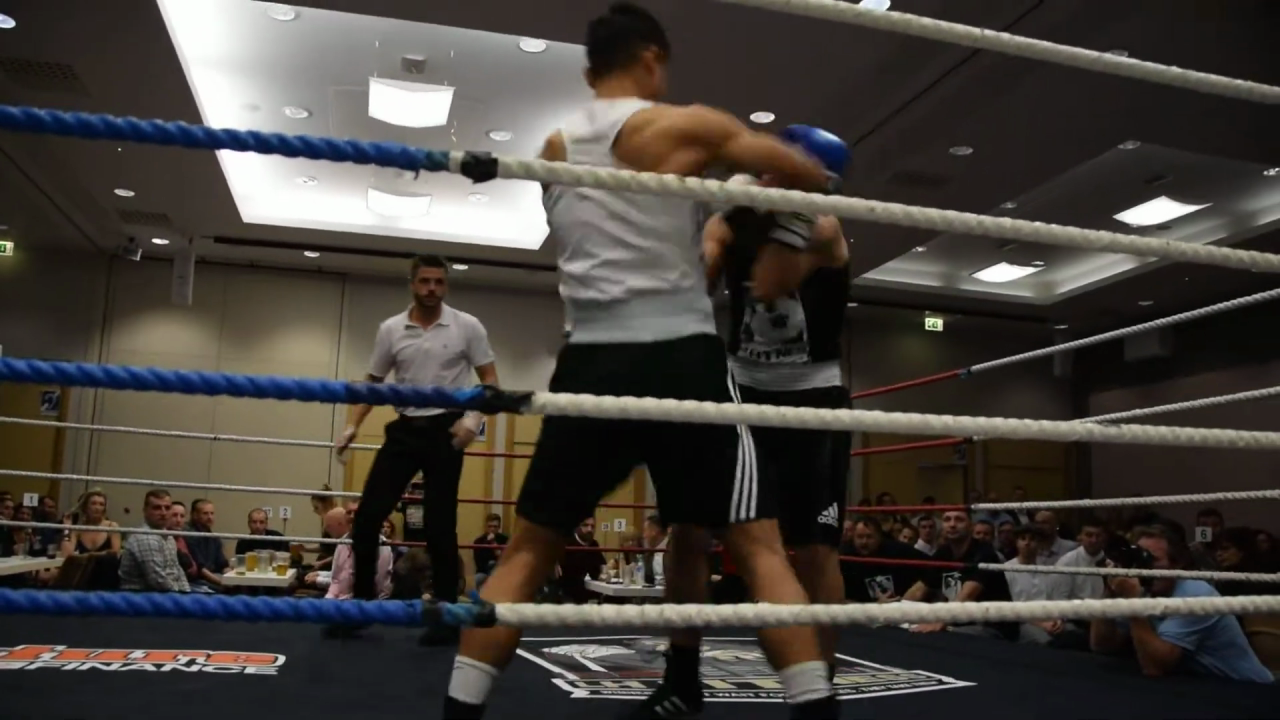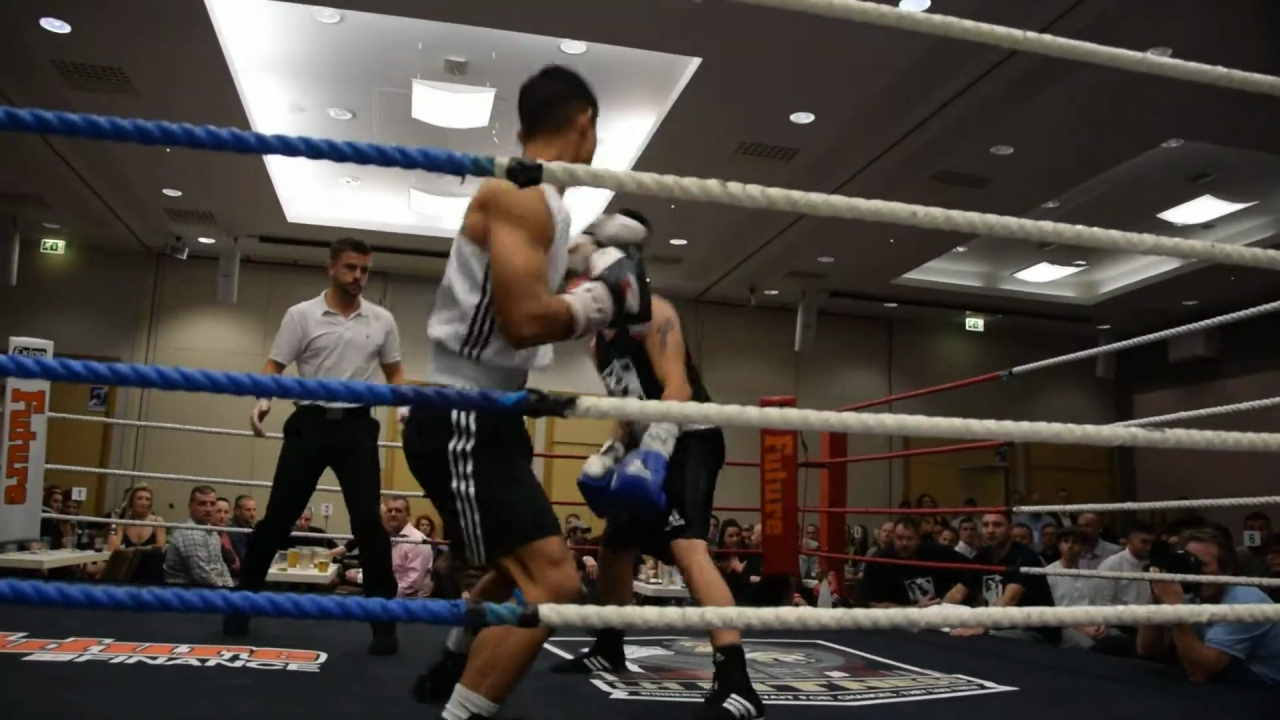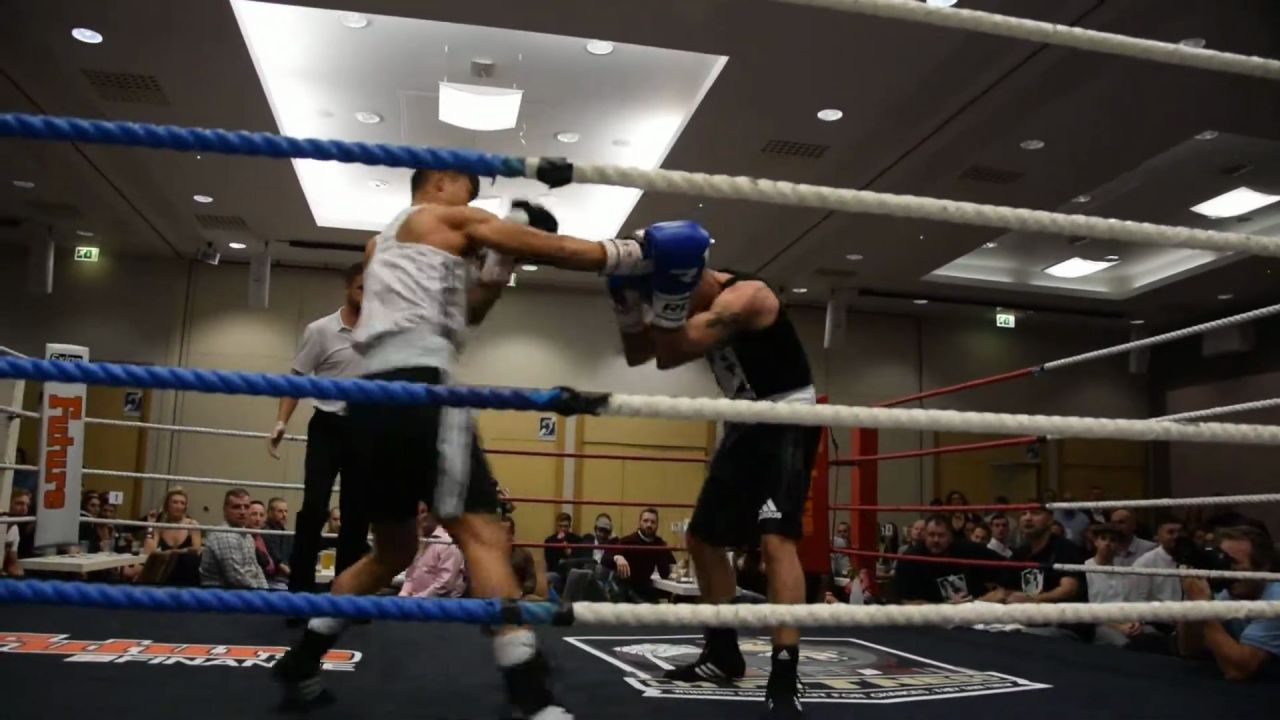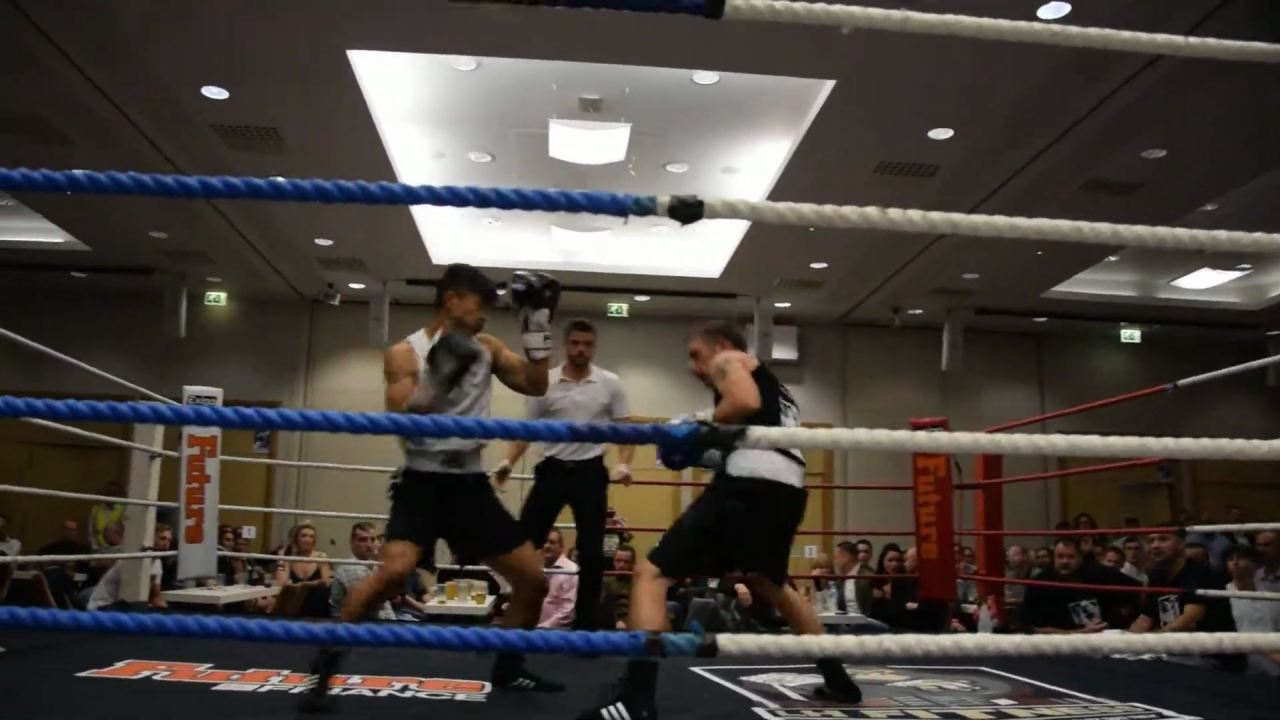
dt=1s
person 1, frame 1
left shoulder: (557, 147)
right shoulder: (682, 126)
right elbow: (811, 183)
left hip: (590, 369)
right hip: (680, 366)
left knee: (527, 555)
right knee: (761, 550)
person 1, frame 2
left shoulder: (520, 195)
right shoulder: (521, 194)
right elbow: (525, 320)
left wrist: (599, 244)
right wrist: (610, 295)
left hip: (484, 414)
right hip: (461, 418)
left knee: (524, 566)
right knee: (552, 581)
left ankle: (452, 667)
person 1, frame 3
left shoulder: (386, 241)
right shoulder: (451, 217)
right elbow: (547, 247)
left wrist: (503, 256)
right wrist: (631, 253)
left hip: (369, 403)
right hip: (416, 392)
left knee: (395, 549)
right knee: (484, 537)
left ankle: (301, 664)
person 1, frame 4
left shoulder: (486, 348)
right shoulder: (404, 353)
left elbow: (537, 386)
right elbow: (400, 416)
left wrist: (538, 316)
right wrist: (436, 381)
left hip: (472, 484)
right hip: (422, 484)
left knee: (533, 579)
right knee: (392, 572)
left ankle: (507, 668)
right ankle: (324, 669)
person 2, frame 1
left shoulder: (817, 221)
right shoulder: (727, 223)
left elbow: (787, 280)
left hip: (811, 398)
right hip: (745, 395)
left knee: (812, 546)
person 2, frame 2
left shoulder: (650, 313)
right shoulder: (600, 340)
left elbow: (679, 389)
left wrist: (650, 453)
right wrist: (608, 459)
left hip: (690, 441)
right hip: (648, 450)
left knee: (686, 546)
right knee: (617, 549)
left ankle: (735, 684)
right ankle: (609, 647)
person 2, frame 3
left shoulder: (744, 298)
right shoulder: (695, 302)
left elbow: (669, 355)
right elbow: (637, 355)
left wrist: (671, 290)
right wrist: (627, 298)
left hip: (787, 424)
right hip: (745, 426)
left knee: (776, 539)
right knee: (704, 539)
left ankle: (784, 681)
right ankle: (721, 653)
person 2, frame 4
left shoulder: (728, 361)
right shoulder: (772, 384)
left elbow: (746, 403)
left wrist: (699, 428)
right wrist: (708, 452)
left hip: (747, 484)
right hip: (788, 491)
left knee: (651, 574)
right knee: (769, 582)
right ankle: (837, 676)
person 3, frame 1
left shoulder: (468, 326)
right shoulder: (390, 329)
left elbow: (491, 379)
right elbow: (372, 381)
left wrist: (474, 416)
right wrist: (353, 426)
left hip: (447, 432)
right hip: (405, 429)
left knee: (437, 527)
right knee: (368, 515)
right ankle: (360, 606)
person 3, frame 2
left shoulder: (382, 321)
right shoulder: (301, 316)
left elbow: (394, 374)
right elbow: (273, 367)
right wrist: (262, 400)
left hip: (357, 428)
right hip: (309, 425)
left knee: (370, 524)
right knee: (277, 519)
left ankle: (383, 622)
person 3, frame 3
right shoulder: (319, 331)
right wrist: (281, 422)
right hip: (328, 428)
left knee: (356, 516)
right knee: (314, 508)
right ankle: (298, 589)
person 3, frame 4
left shoulder: (610, 384)
right shoulder: (544, 383)
left wrist: (623, 464)
right wrist: (508, 462)
left hip: (590, 472)
right hip: (552, 470)
left knee: (591, 553)
right knee: (525, 542)
left ankle: (585, 625)
